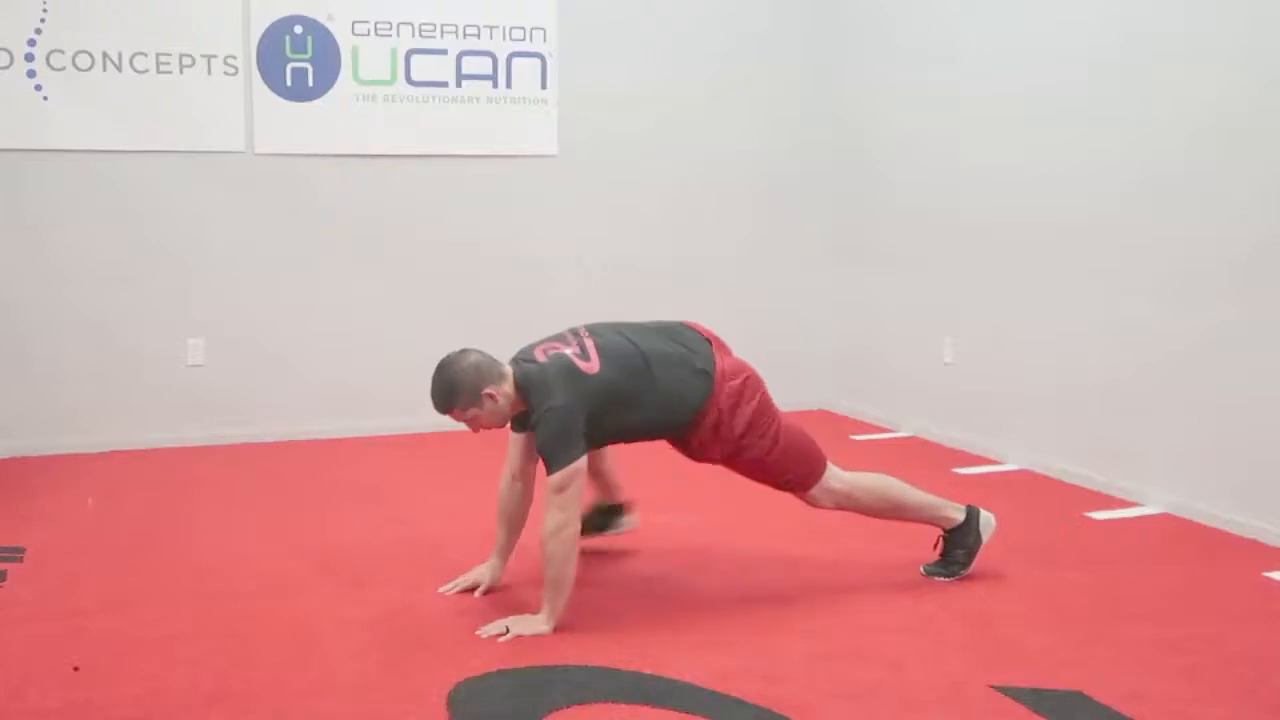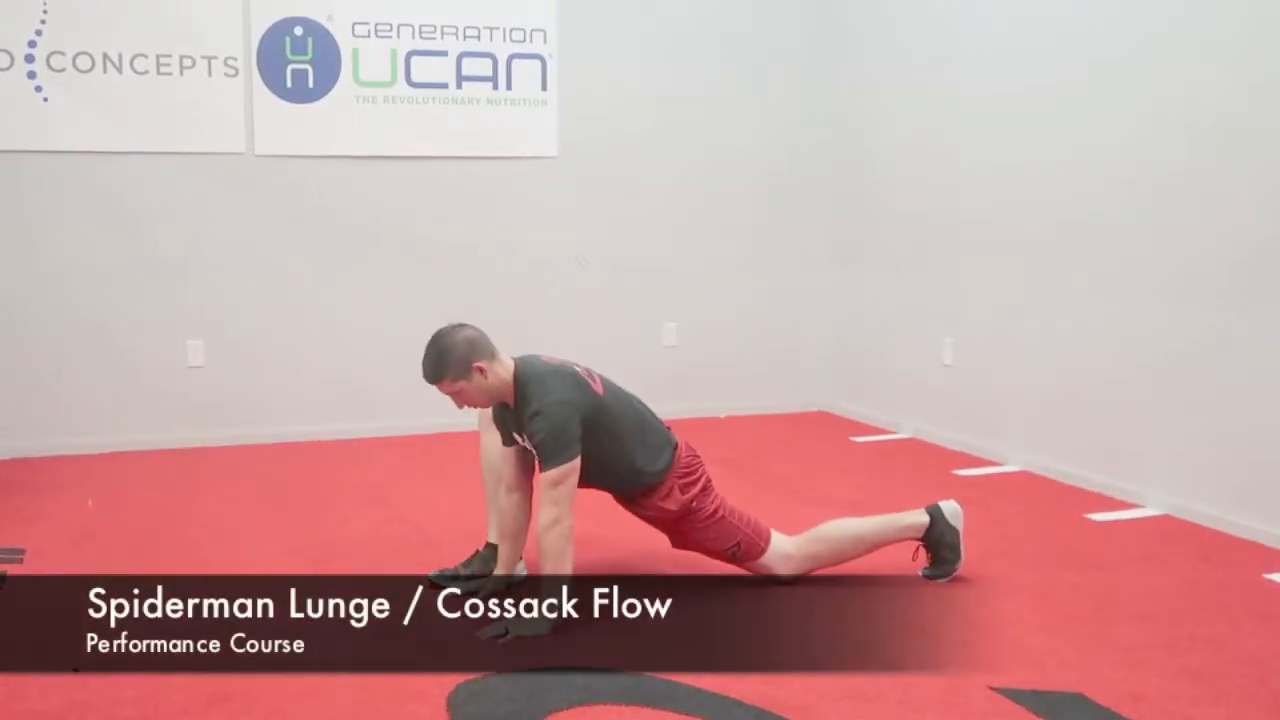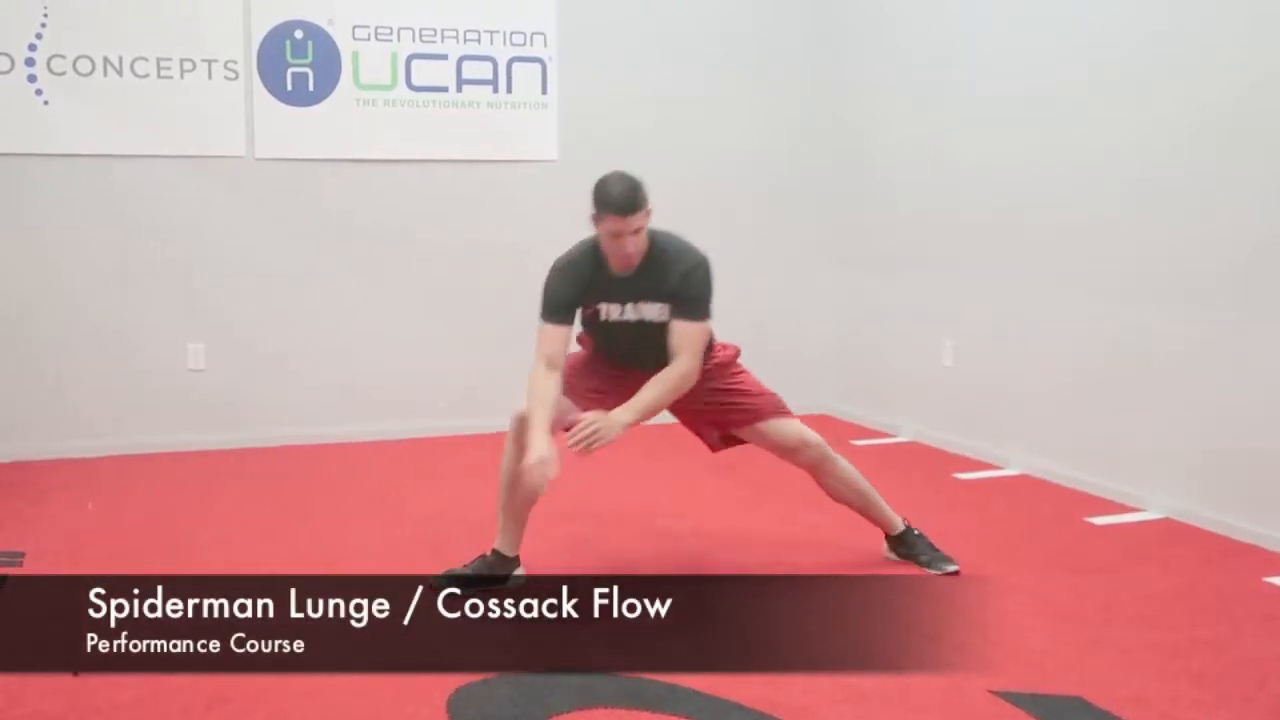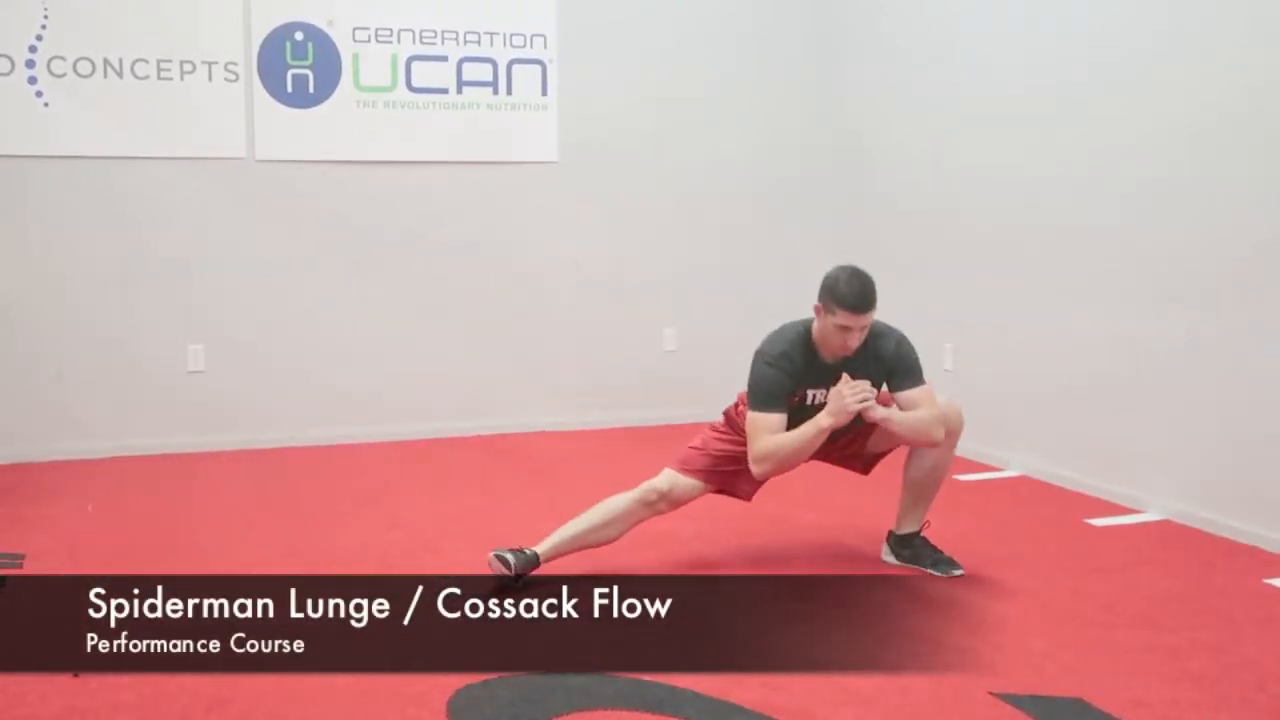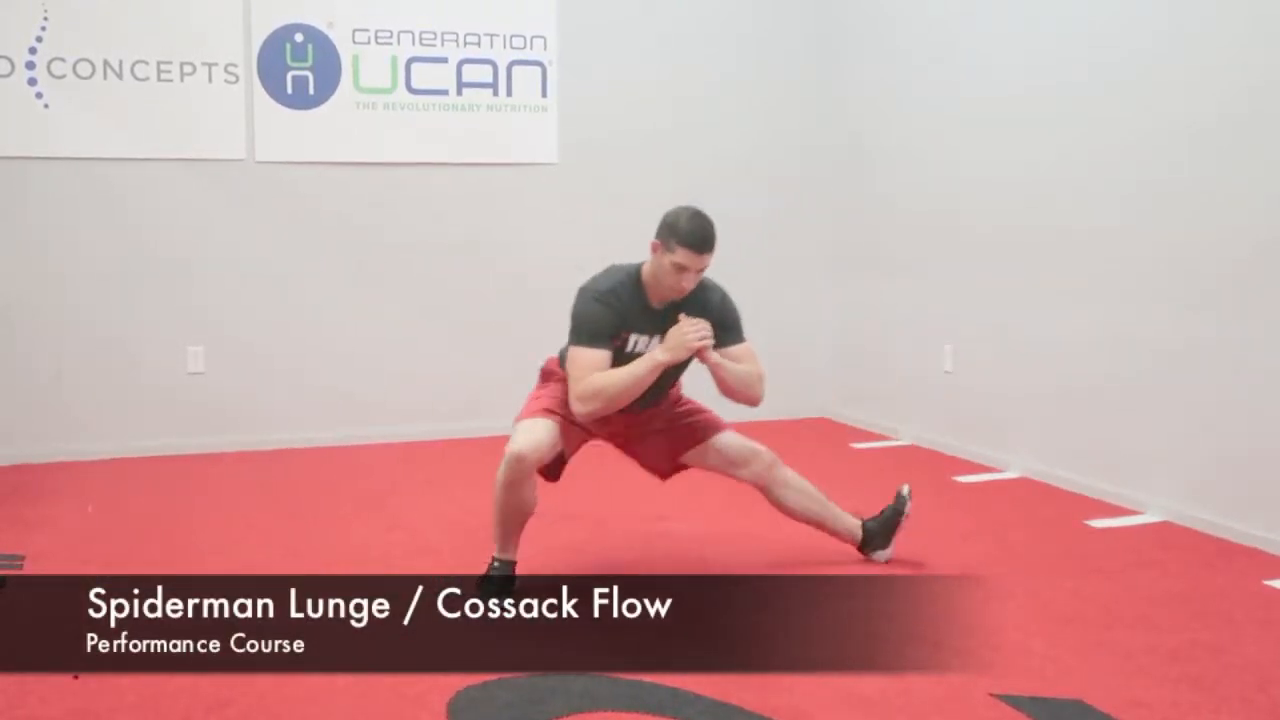
dt=1s
person 1, frame 1
left shoulder: (554, 405)
right shoulder: (522, 376)
left elbow: (560, 518)
right elbow: (517, 476)
left wrist: (547, 617)
right wrist: (495, 563)
left hip: (720, 400)
right hip: (691, 349)
left knee: (826, 491)
left ankle: (960, 520)
right ankle: (613, 507)
person 1, frame 2
left shoulder: (549, 406)
right shoulder: (510, 388)
left elbow: (555, 519)
right elbow: (514, 488)
right wrist: (501, 574)
left hip: (665, 485)
right hip: (628, 467)
left knee: (789, 559)
right knee: (489, 435)
left ankle: (930, 521)
right ankle: (491, 557)
person 1, frame 3
left shoulder: (686, 264)
right shoulder: (569, 271)
left elbow: (686, 366)
right elbow: (547, 368)
left wrist: (621, 419)
right wrist: (541, 438)
left hip: (697, 366)
right hip: (611, 363)
left knee: (803, 445)
right knee: (525, 423)
left ankle: (901, 535)
right ankle: (504, 558)
person 1, frame 4
left shoulder: (889, 347)
right shoulder: (778, 355)
left elbow: (932, 430)
right elbow: (762, 462)
left wrist: (878, 411)
right wrist: (827, 418)
left hip: (844, 425)
right hip: (763, 433)
left knee: (949, 419)
right knee: (659, 493)
left ankle: (905, 538)
right ankle: (532, 556)
person 1, frame 5
left shoulder: (712, 302)
right shoulder: (602, 296)
left elbow: (753, 392)
right elbow: (588, 402)
left wrist: (710, 357)
right wrist: (664, 354)
left hip: (653, 405)
right hip: (575, 393)
left knee: (758, 461)
right knee: (525, 452)
left ankle: (864, 536)
right ankle: (503, 565)
